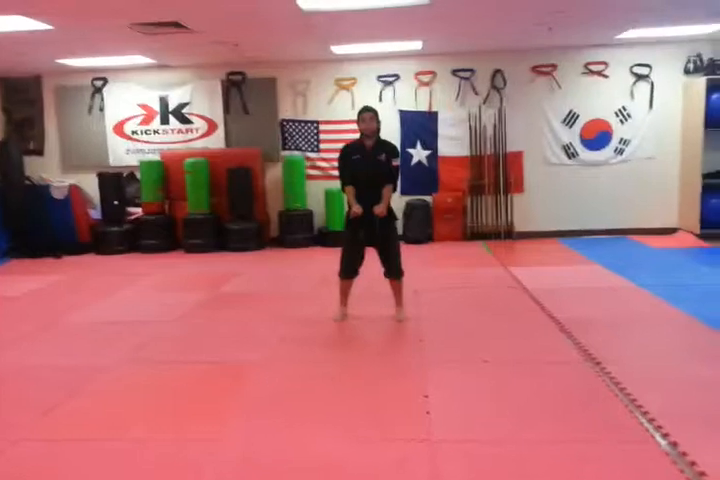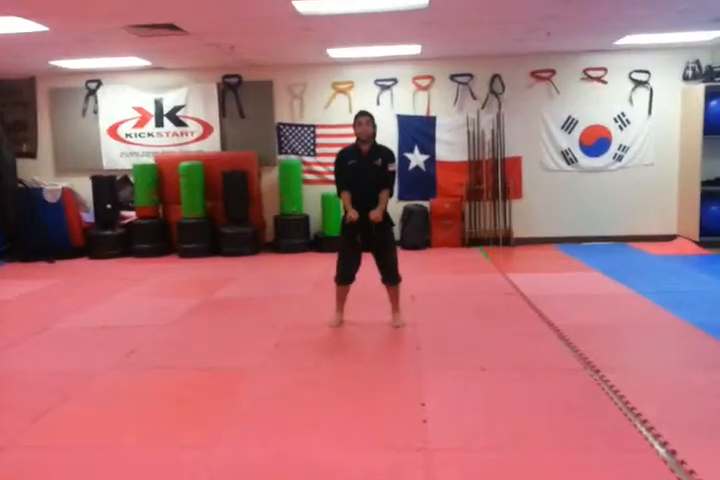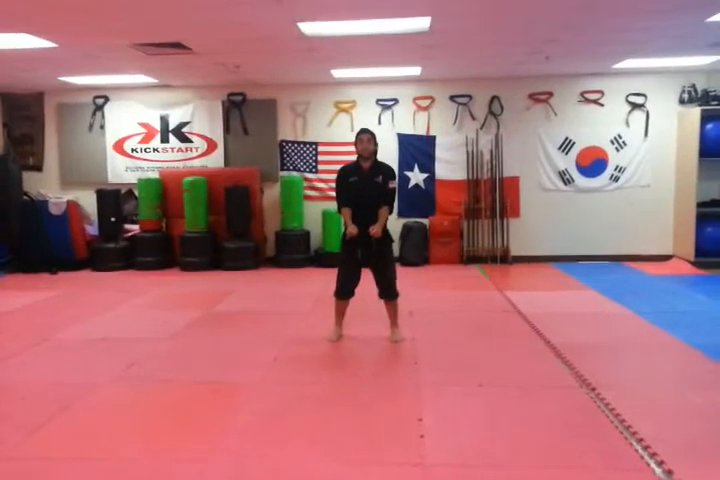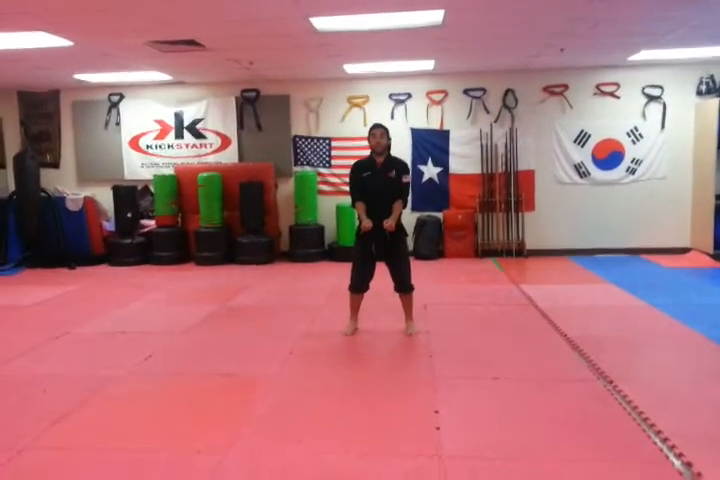
dt=0.5s
person 1, frame 1
left shoulder: (389, 149)
right shoulder: (348, 151)
left elbow: (390, 182)
right elbow: (346, 182)
left wrist: (384, 204)
right wrist: (354, 204)
left hip: (382, 212)
right hip: (357, 212)
left knee: (393, 262)
right knee: (348, 263)
left ankle: (399, 306)
right ankle: (343, 307)
person 1, frame 2
left shoulder: (385, 154)
right shoulder: (344, 156)
left elbow: (387, 187)
right elbow: (342, 187)
left wrist: (380, 209)
right wrist: (349, 209)
left hip: (379, 217)
right hip: (353, 217)
left knee: (390, 268)
right knee: (344, 269)
left ankle: (396, 312)
right ankle: (339, 313)
person 1, frame 3
left shoulder: (386, 172)
right shoulder: (345, 172)
left elbow: (387, 203)
right elbow: (343, 203)
left wrist: (380, 224)
right wrist: (349, 224)
left hip: (378, 233)
right hip: (353, 233)
left knee: (388, 283)
right knee: (344, 283)
left ankle: (394, 327)
right ankle: (338, 327)
person 1, frame 4
left shoulder: (400, 166)
right shoulder: (359, 167)
left elbow: (401, 198)
right elbow: (357, 198)
left wrist: (393, 218)
right wrist: (364, 218)
left hip: (392, 228)
right hip: (367, 228)
left knee: (403, 277)
right knee: (359, 277)
left ankle: (409, 320)
right ankle: (353, 320)
